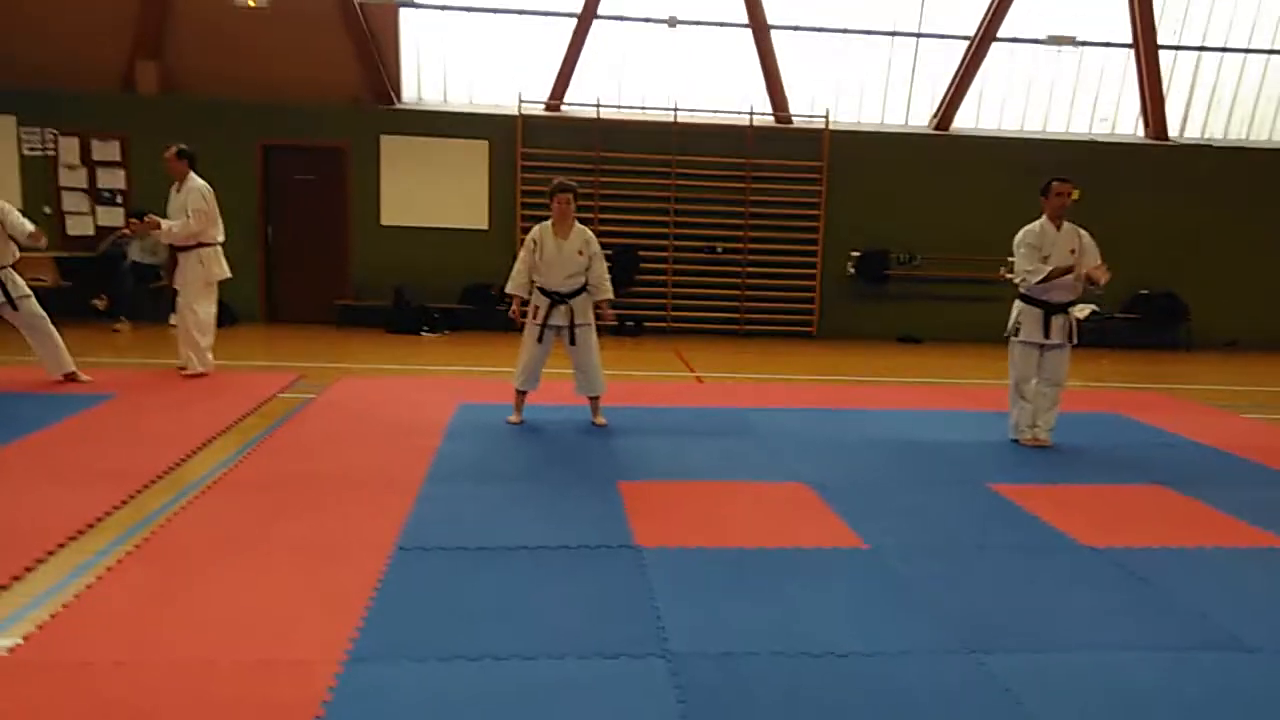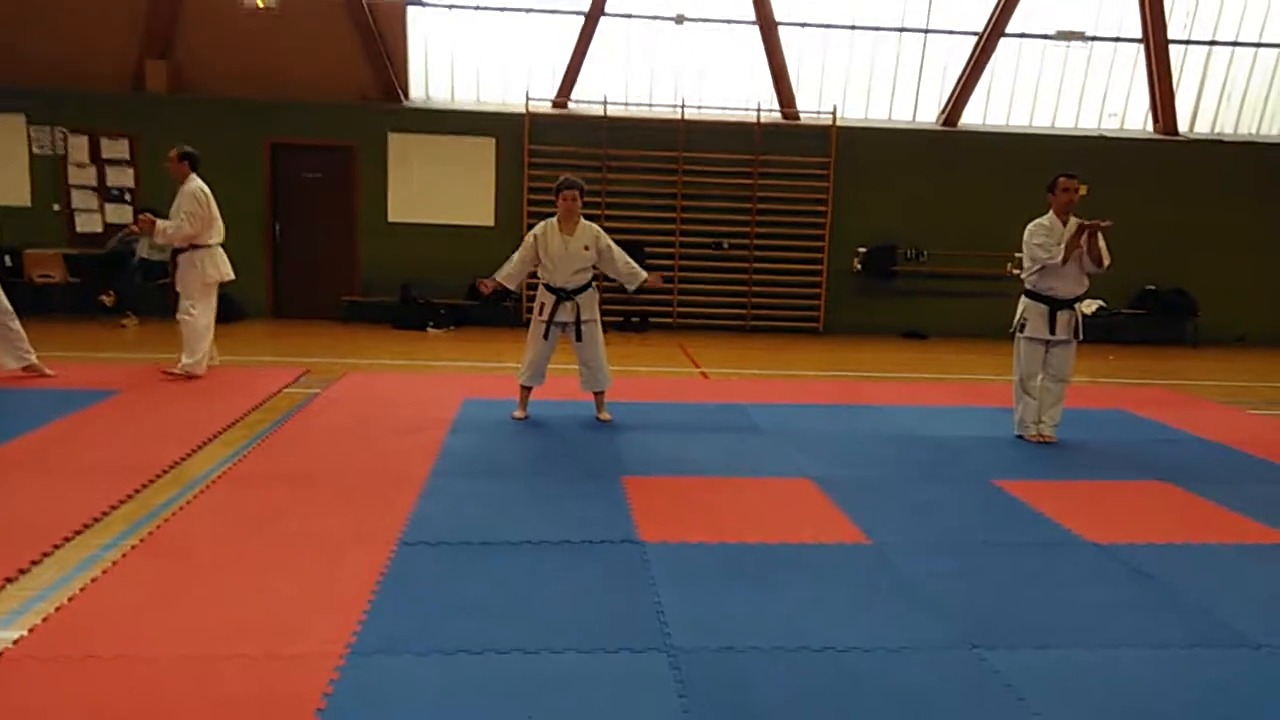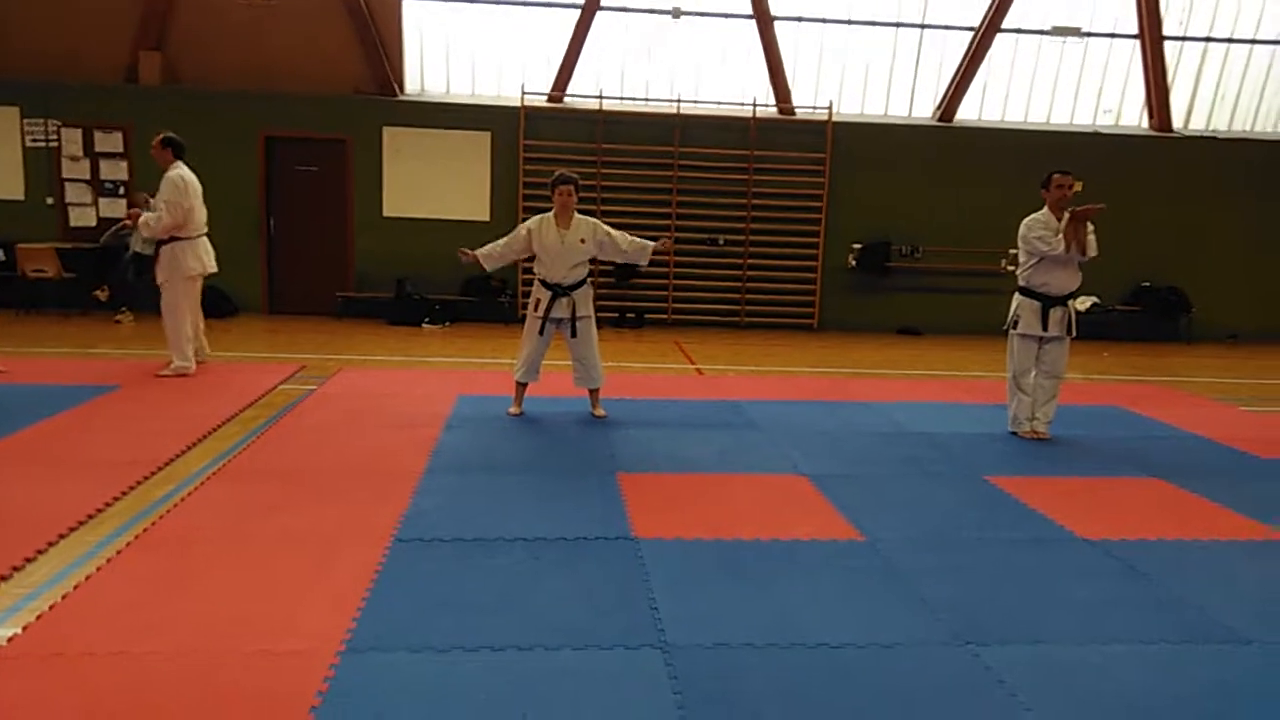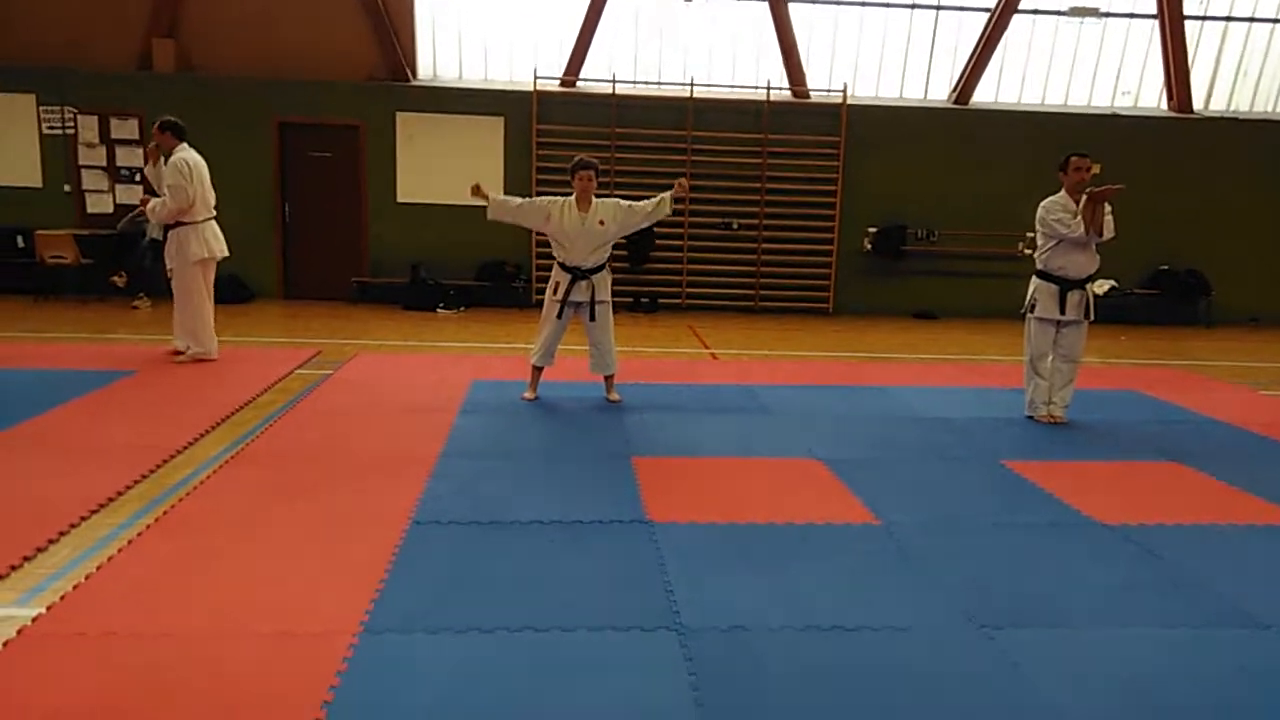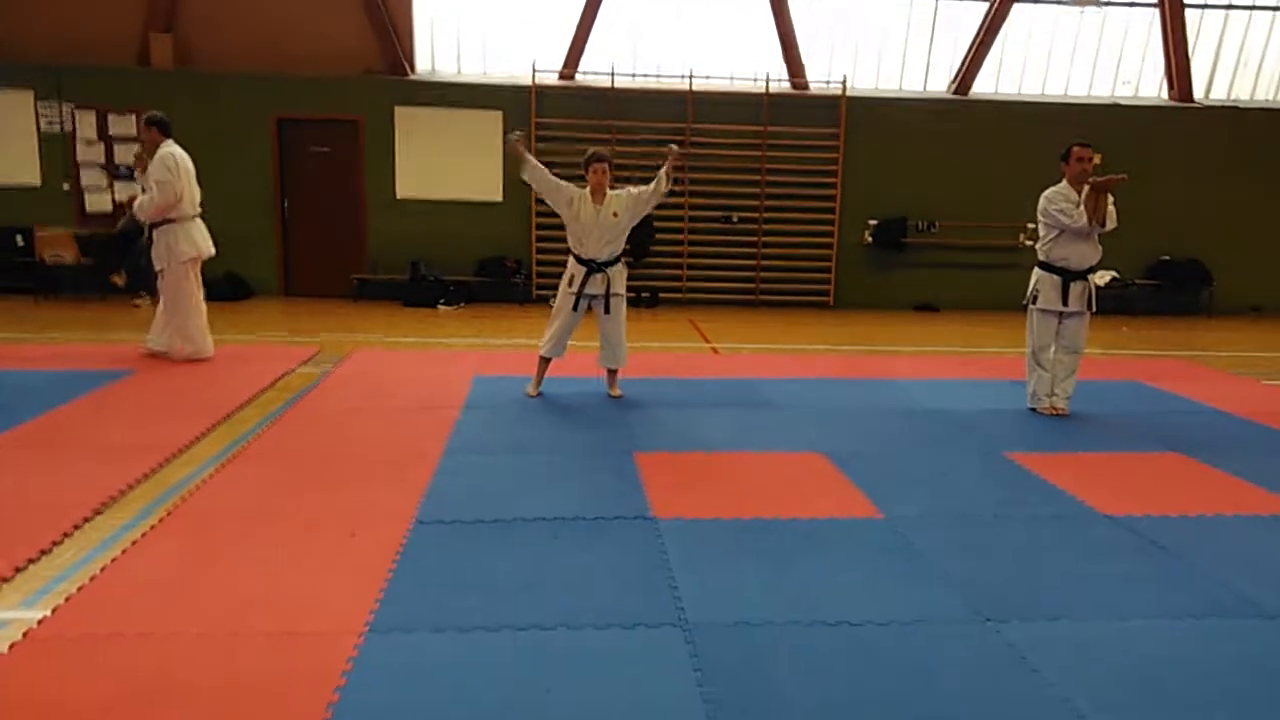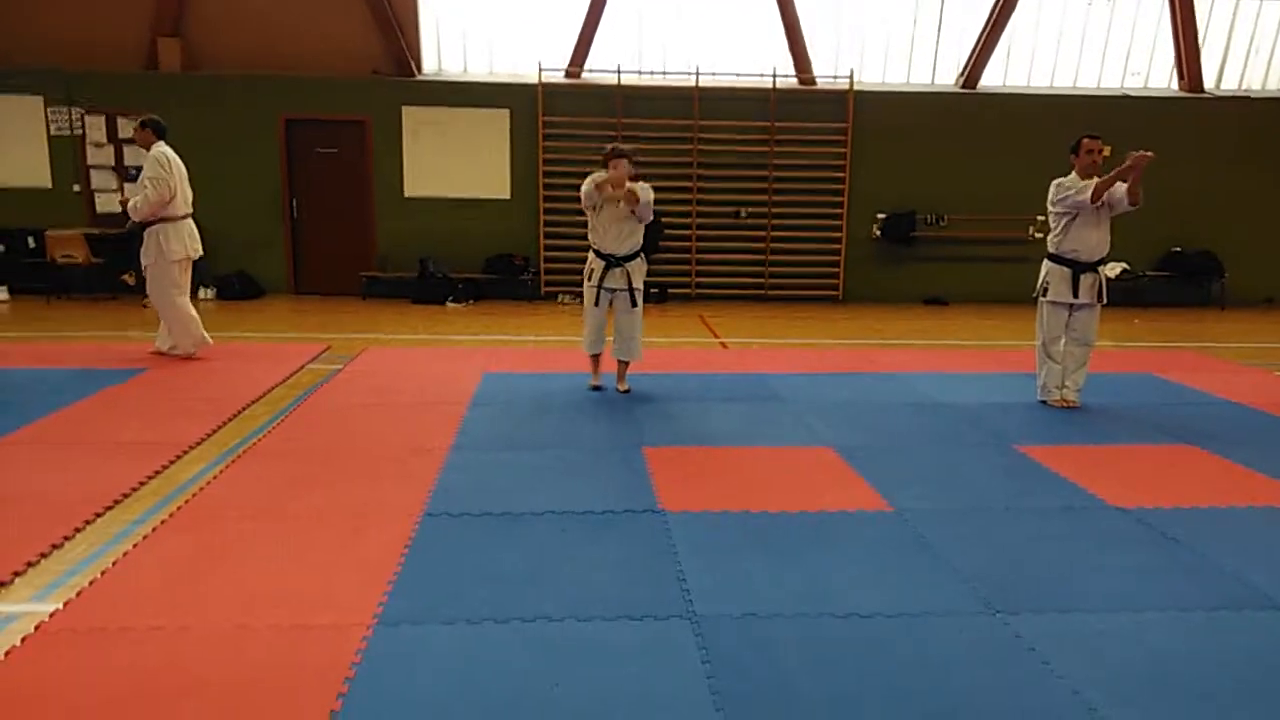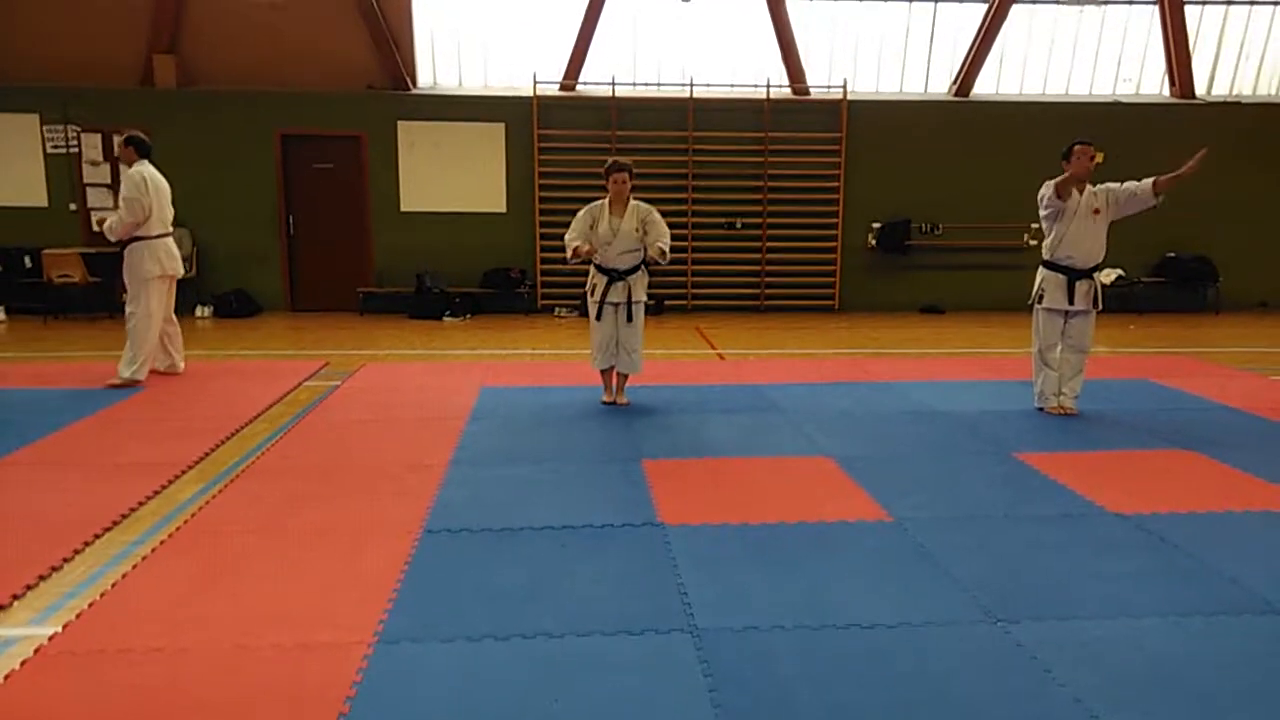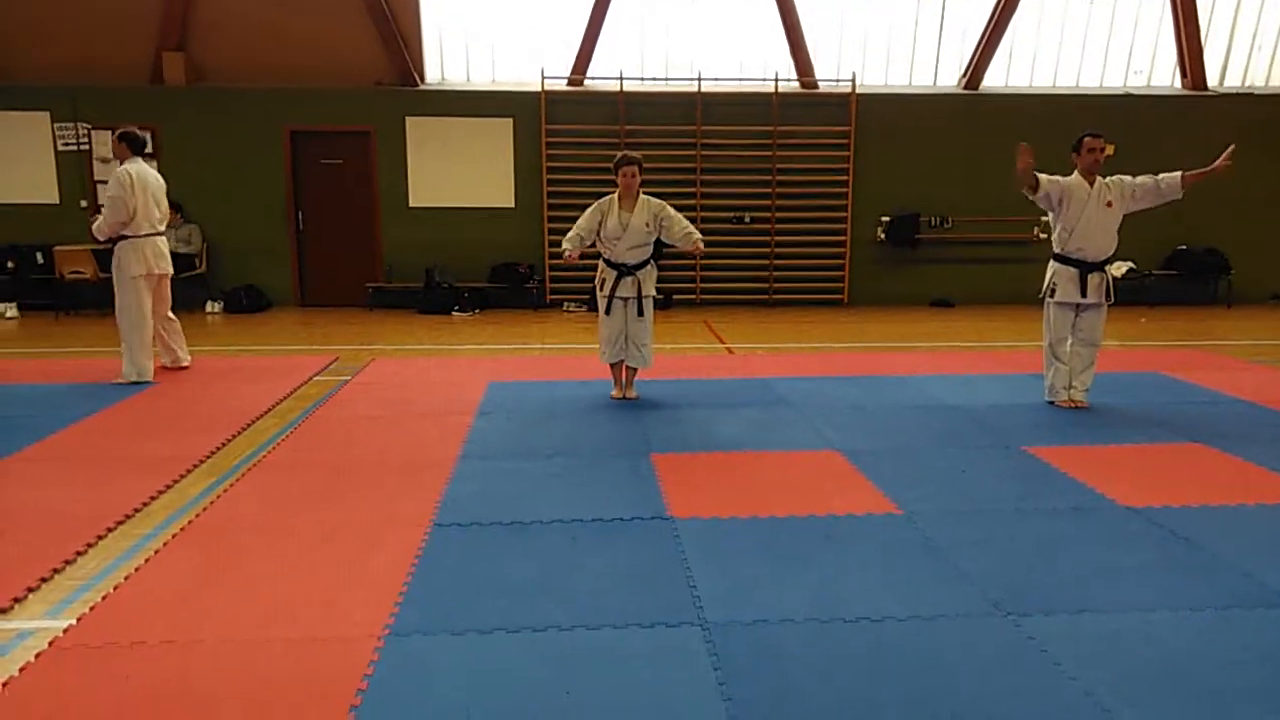
dt=0.3s
person 1, frame 1
left shoulder: (1080, 237)
right shoulder: (1029, 234)
left elbow: (1092, 271)
right elbow: (1031, 273)
left wrist: (1092, 274)
right wrist: (1069, 269)
left hip: (1061, 317)
right hip: (1031, 313)
left knee: (1053, 378)
right knee: (1023, 376)
left ankle: (1041, 429)
right ankle: (1022, 429)
person 1, frame 2
left shoulder: (1085, 228)
right shoulder: (1037, 228)
left elbow: (1096, 266)
right elbow: (1056, 259)
left wrist: (1093, 237)
right wrist: (1078, 234)
left hip: (1067, 312)
right hip: (1036, 309)
left knee: (1058, 375)
right knee: (1029, 372)
left ankle: (1046, 425)
right ankle: (1027, 426)
person 1, frame 3
left shoulder: (1080, 224)
right shoulder: (1032, 224)
left elbow: (1082, 254)
right elbow: (1059, 251)
left wrist: (1081, 223)
right wrist: (1072, 221)
left hip: (1060, 309)
right hip: (1030, 306)
left knee: (1051, 371)
right knee: (1022, 369)
left ankle: (1039, 422)
right ankle: (1022, 422)
person 1, frame 4
left shoulder: (1098, 206)
right shoulder: (1050, 207)
left elbow: (1098, 235)
right elbow: (1078, 233)
left wrist: (1098, 203)
right wrist: (1090, 202)
left hip: (1078, 292)
right hip: (1048, 289)
left knee: (1069, 356)
right knee: (1039, 353)
left ankle: (1057, 406)
right ankle: (1038, 406)
person 1, frame 5
left shoulder: (1096, 197)
right shoulder: (1051, 197)
left elbow: (1102, 225)
right elbow: (1080, 223)
left wrist: (1102, 192)
right wrist: (1094, 192)
left hip: (1081, 284)
right hip: (1050, 281)
left knee: (1071, 347)
right knee: (1041, 345)
left ankle: (1059, 398)
right ankle: (1040, 398)
person 1, frame 6
left shoulder: (1110, 186)
right shoulder: (1061, 187)
left elbow: (1131, 200)
right elbow: (1090, 196)
left wrist: (1136, 173)
right wrist: (1120, 171)
left hip: (1090, 276)
right hip: (1060, 273)
left knee: (1082, 339)
right knee: (1052, 337)
left ankle: (1070, 391)
right ankle: (1051, 391)
person 1, frame 7
left shoulder: (1106, 196)
right shoulder: (1052, 192)
left elbow: (1144, 191)
right elbow: (1059, 193)
left wrist: (1181, 174)
right wrist: (1072, 175)
left hip: (1085, 283)
right hip: (1054, 280)
left knee: (1077, 346)
right knee: (1047, 345)
left ankle: (1066, 397)
right ankle: (1047, 398)
person 1, frame 8
left shoulder: (1119, 188)
right shoulder: (1061, 187)
left elbow: (1162, 184)
right elbow: (1035, 187)
left wrist: (1211, 170)
right wrist: (1025, 173)
left hip: (1096, 276)
right hip: (1065, 274)
left knee: (1088, 340)
right knee: (1058, 338)
left ankle: (1078, 391)
right ankle: (1057, 391)
person 2, frame 1
left shoulder: (586, 237)
right shoulder: (538, 234)
left elbow: (598, 272)
right elbow: (523, 268)
left wrist: (604, 304)
right wrist: (517, 301)
left hip: (577, 306)
right hip: (543, 305)
left knee: (588, 361)
right knee: (530, 359)
left ankle: (596, 412)
right ankle: (517, 410)
person 2, frame 2
left shoulder: (593, 233)
right shoulder: (542, 231)
left elbow: (616, 260)
right elbow: (521, 259)
left wrist: (643, 278)
right wrist: (495, 282)
left hip: (582, 301)
right hip: (550, 300)
left knee: (593, 356)
right knee: (535, 354)
left ankle: (600, 407)
right ankle: (522, 405)
person 2, frame 3
left shoulder: (591, 227)
right shoulder: (536, 225)
left elbow: (623, 243)
right elbow: (508, 245)
left wrist: (654, 247)
right wrist: (477, 256)
left hip: (577, 298)
right hip: (545, 296)
left knee: (586, 352)
right knee: (531, 350)
left ankle: (595, 403)
right ankle: (517, 402)
person 2, frame 4
left shoulder: (613, 209)
right shoulder: (554, 207)
left elbow: (645, 210)
right elbow: (521, 207)
left wrist: (672, 194)
right wrist: (488, 198)
left hip: (596, 282)
right hip: (564, 280)
left knee: (602, 338)
right knee: (548, 334)
left ankle: (610, 388)
right ankle: (532, 386)
person 2, frame 5
left shoulder: (626, 200)
right shoulder: (571, 199)
left elbow: (655, 191)
right elbow: (543, 180)
left wrist: (669, 164)
right wrist: (522, 153)
left hip: (611, 276)
right hip: (579, 273)
left knee: (613, 333)
right knee: (559, 327)
left ankle: (612, 383)
right ankle: (537, 381)
person 2, frame 6
left shoulder: (639, 192)
right shoulder: (597, 193)
left elbow: (644, 198)
right elbow: (590, 188)
left wrist: (624, 193)
right wrist: (607, 181)
left hip: (630, 269)
right hip: (599, 267)
left knee: (629, 327)
right knee: (594, 324)
left ankle: (621, 376)
right ankle: (596, 373)
person 2, frame 7
left shoulder: (645, 212)
right shoulder: (593, 212)
left elbow: (660, 235)
right elbow: (574, 235)
left wrist: (658, 251)
right wrist: (580, 249)
left hip: (631, 283)
right hip: (601, 283)
left knee: (629, 340)
right knee: (603, 339)
left ankle: (621, 390)
right ankle: (607, 389)
person 2, frame 8
left shoulder: (655, 208)
right shoulder: (602, 207)
left elbow: (679, 227)
right elbow: (580, 231)
left wrist: (695, 241)
right wrist: (570, 249)
left hip: (640, 278)
right hip: (610, 277)
left knee: (639, 334)
right knee: (612, 333)
left ankle: (630, 384)
right ankle: (617, 384)
person 3, frame 1
left shoulder: (198, 188)
right shoulder: (177, 188)
left elbow: (193, 226)
left wrist: (160, 225)
right wrist: (152, 226)
left hip: (201, 258)
right hip: (188, 258)
left knee: (194, 309)
right knee: (187, 310)
left ankle: (200, 363)
right ankle: (194, 361)
person 3, frame 2
left shoulder: (193, 190)
right shoulder: (188, 189)
left elbow: (188, 228)
left wrist: (157, 226)
right wrist: (156, 226)
left hip: (200, 260)
right hip: (196, 258)
left knee: (193, 311)
right knee: (199, 310)
left ankle: (192, 365)
right ankle: (206, 357)
person 3, frame 3
left shoulder: (173, 177)
right shoulder: (184, 174)
left elbow: (171, 218)
left wrist: (142, 219)
right wrist: (148, 210)
left hip: (181, 250)
right hip: (192, 247)
left knee: (176, 308)
right knee: (188, 306)
left ankle: (183, 363)
right ankle: (197, 351)
person 3, frame 4
left shoulder: (178, 161)
right shoulder: (192, 157)
left elbow: (176, 203)
left wrist: (151, 205)
left hip: (190, 235)
right hip: (203, 231)
left knee: (191, 296)
right knee: (193, 294)
left ankle: (202, 348)
right ankle: (187, 342)
person 3, frame 5
left shoulder: (164, 156)
right shoulder: (176, 154)
left elbow: (163, 199)
left wrist: (137, 205)
right wrist: (146, 173)
left hip: (176, 234)
right hip: (183, 231)
left knee: (184, 295)
right knee: (172, 292)
left ankle: (199, 348)
right ankle: (162, 344)
person 3, frame 6
left shoulder: (156, 156)
right shoulder: (169, 155)
left elbow: (156, 196)
left wrist: (132, 206)
right wrist: (138, 205)
left hip: (167, 233)
right hip: (178, 229)
left knee: (165, 293)
right knee: (173, 292)
left ankle: (194, 341)
right ankle: (173, 343)
person 3, frame 7
left shoulder: (135, 176)
right shoulder: (157, 176)
left elbow: (131, 216)
left wrist: (108, 227)
right wrist: (116, 226)
left hip: (145, 251)
right hip: (163, 247)
left knee: (141, 313)
right knee: (163, 312)
left ankle: (132, 372)
right ankle: (171, 362)
person 3, frame 8
left shoulder: (123, 174)
right shoulder: (154, 174)
left elbow: (116, 216)
left wrist: (98, 227)
left hip: (134, 249)
right hip: (156, 245)
left knee: (134, 314)
right knee: (160, 309)
left ankle: (137, 371)
right ankle: (177, 357)
